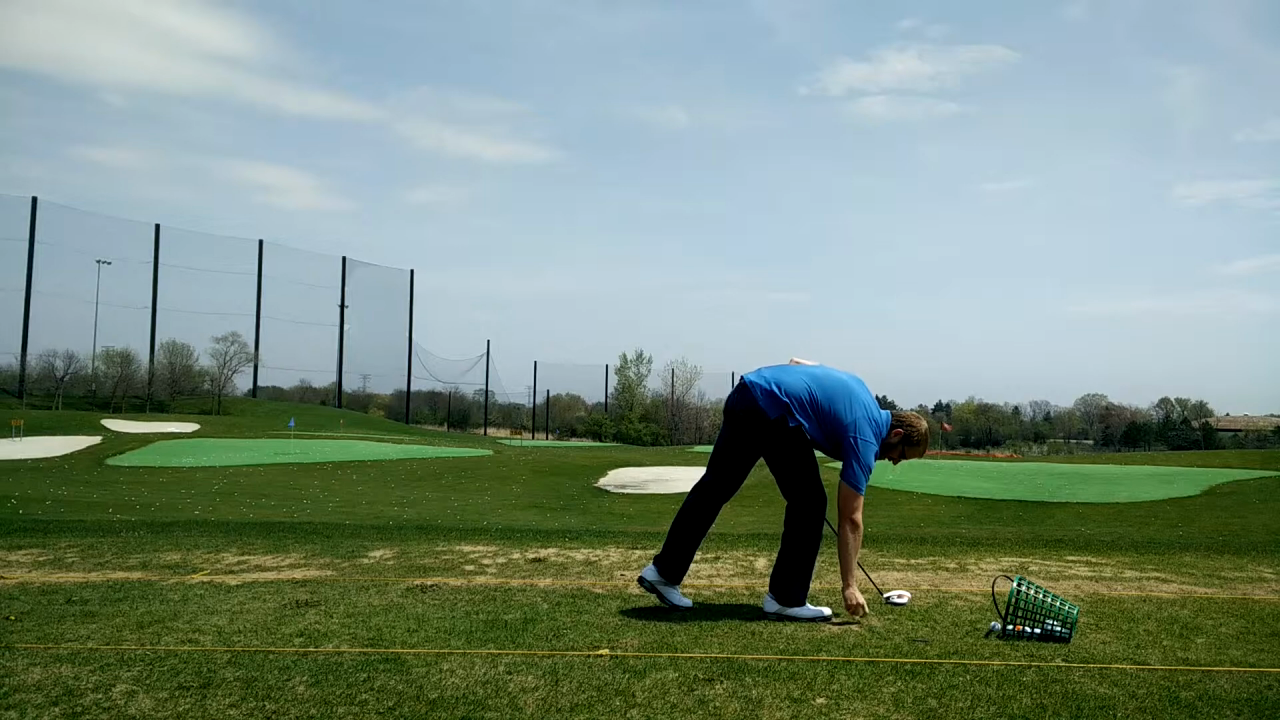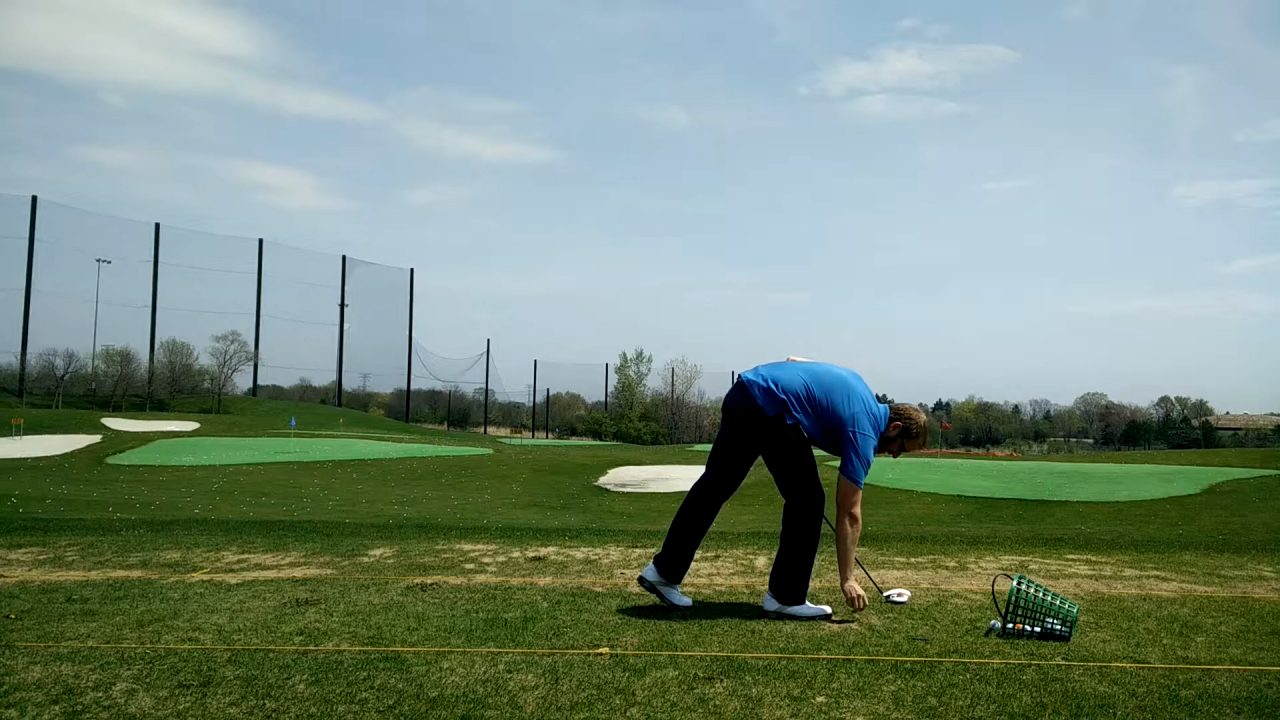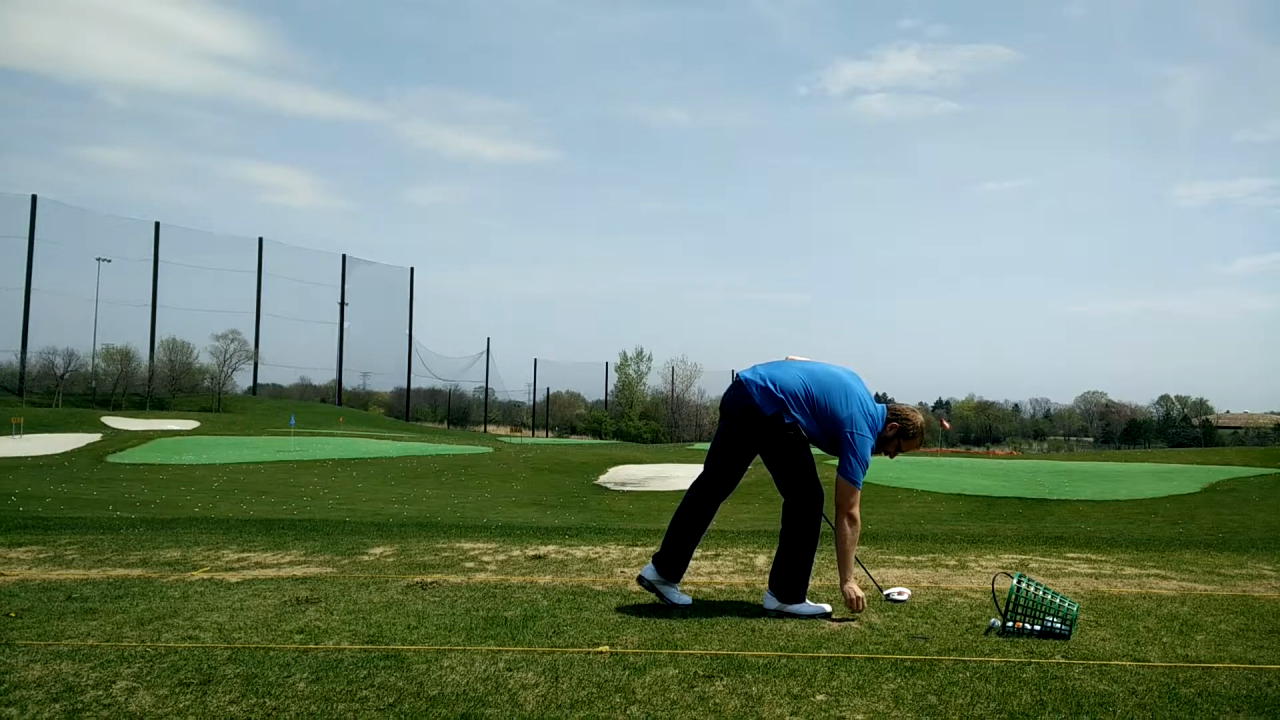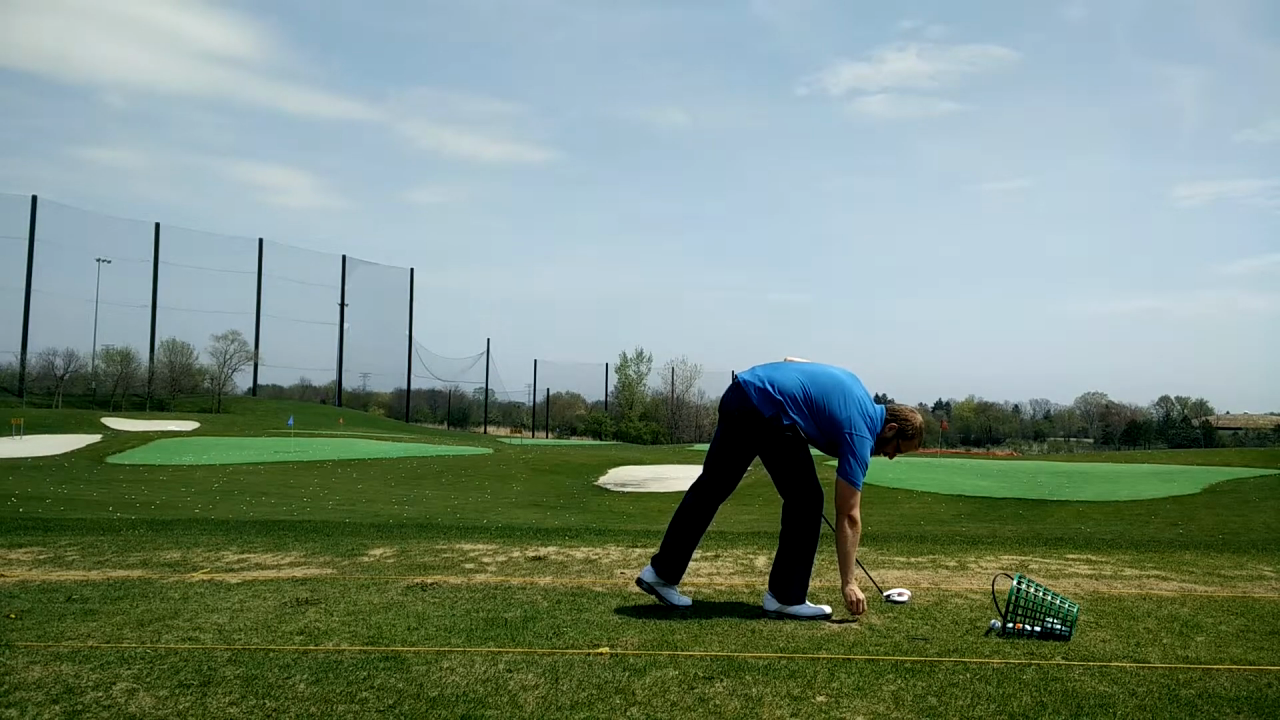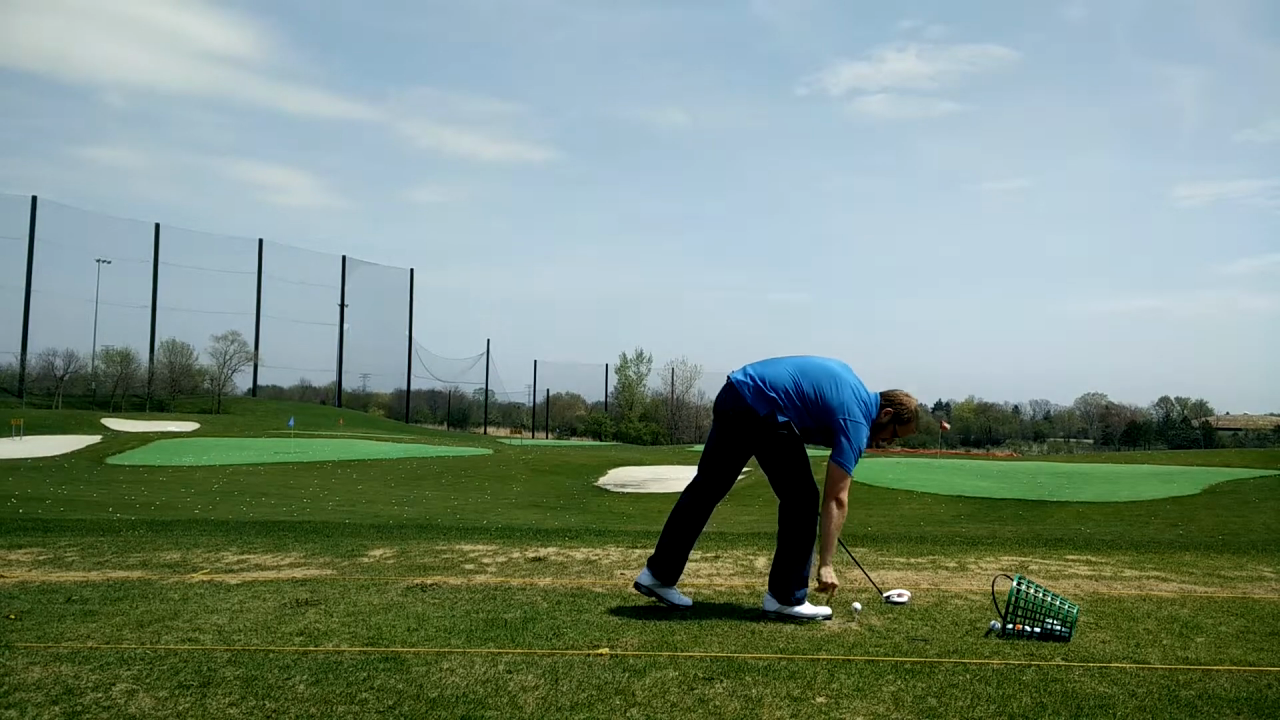
dt=0.3s
person 1, frame 1
left shoulder: (862, 397)
right shoulder: (865, 437)
left elbow: (796, 363)
right elbow: (850, 520)
right wrist: (849, 586)
left hip: (745, 396)
right hip: (773, 414)
left knee: (713, 488)
right knee: (809, 504)
left ankle: (663, 571)
right ankle: (786, 599)
person 1, frame 2
left shoulder: (859, 391)
right shoulder: (864, 431)
left elbow: (793, 361)
right elbow: (849, 514)
right wrist: (847, 579)
left hip: (744, 394)
right hip: (772, 412)
left knee: (713, 487)
right knee: (807, 501)
left ankle: (664, 571)
right ankle: (786, 597)
person 1, frame 3
left shoulder: (856, 391)
right shoulder: (861, 431)
left elbow: (793, 359)
right elbow: (847, 514)
right wrist: (847, 580)
left hip: (741, 393)
right hip: (770, 410)
left knee: (710, 486)
right knee: (806, 500)
left ankle: (662, 570)
right ankle: (786, 595)
person 1, frame 4
left shoulder: (855, 389)
right shoulder: (860, 432)
left elbow: (791, 361)
right elbow: (848, 516)
right wrist: (849, 582)
left hip: (740, 395)
right hip: (769, 413)
left knee: (710, 488)
right knee: (806, 501)
left ankle: (661, 572)
right ankle: (786, 597)
person 1, frame 5
left shoulder: (848, 377)
right shoulder: (856, 421)
left elbow: (784, 364)
right elbow: (836, 499)
right wrist: (826, 565)
left hip: (734, 394)
right hip: (764, 412)
left knee: (706, 488)
right knee: (801, 500)
left ankle: (658, 574)
right ankle: (786, 598)
